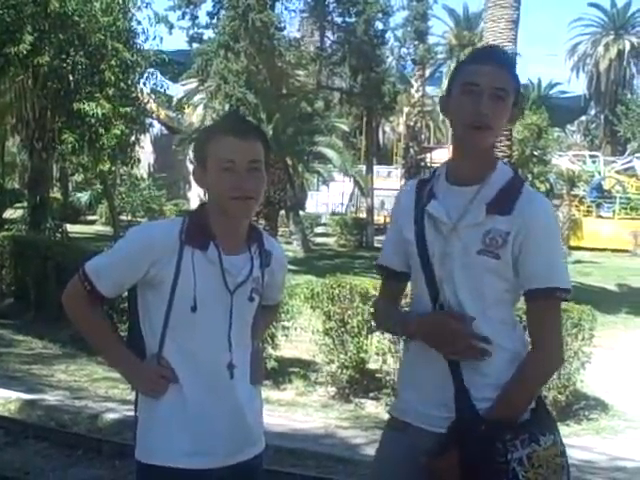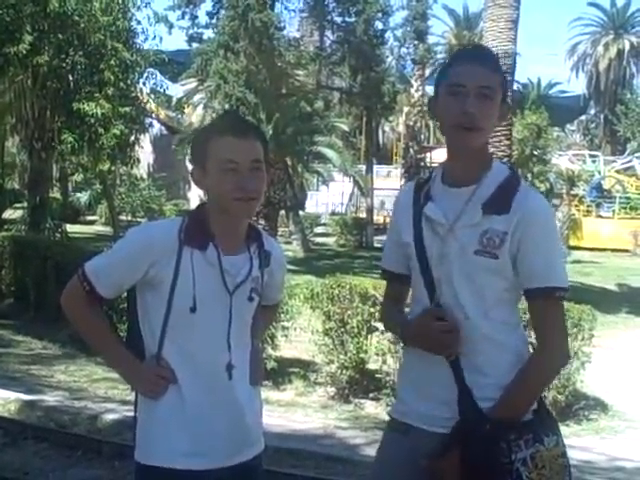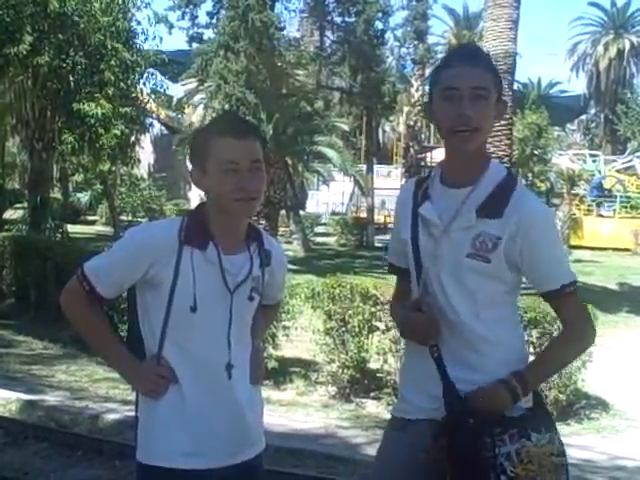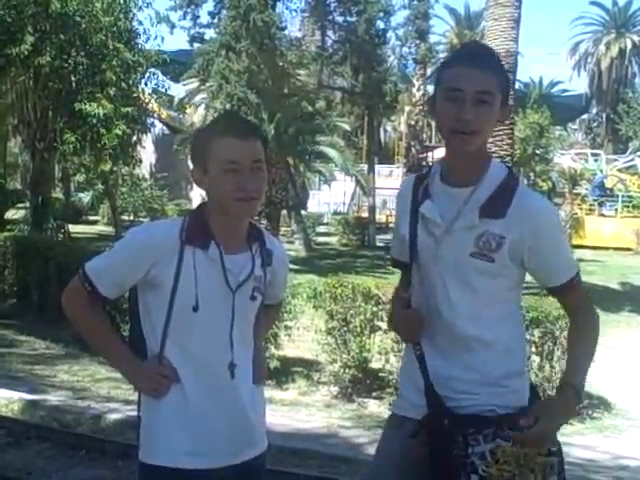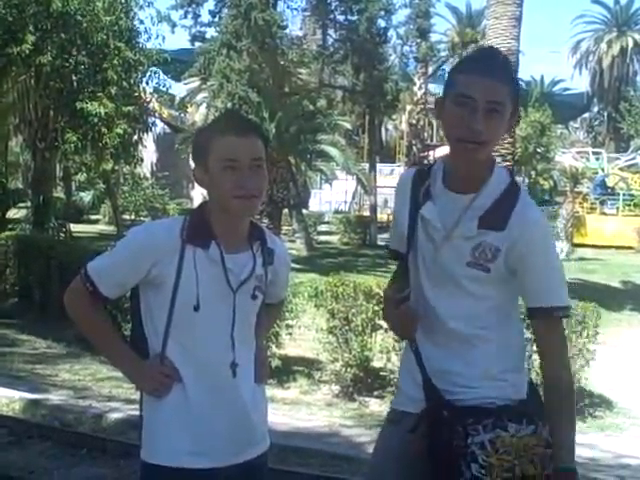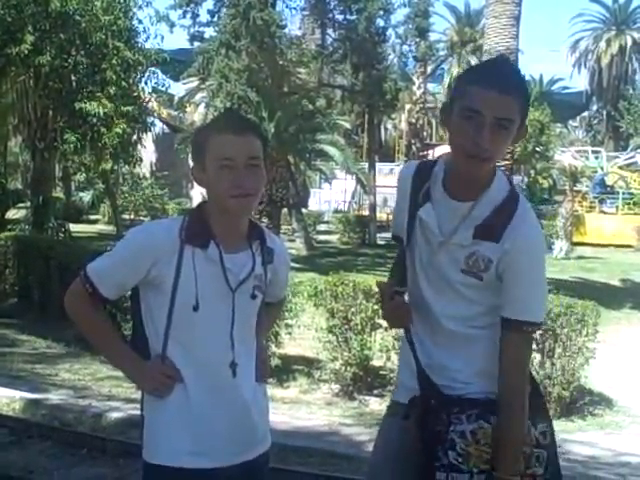
dt=0.2s
person 1, frame 1
left shoulder: (530, 211)
right shoulder: (412, 199)
left elbow: (548, 350)
right elbow: (385, 307)
left wrist: (482, 435)
right wrist: (421, 326)
left hip: (496, 425)
right hip: (413, 416)
person 1, frame 2
left shoulder: (527, 209)
right shoulder: (410, 201)
left elbow: (554, 348)
right wrist: (411, 329)
left hip: (497, 425)
right hip: (414, 418)
person 1, frame 3
left shoulder: (523, 210)
right shoulder: (411, 197)
left elbow: (579, 328)
left wrist: (514, 387)
right wrist: (406, 320)
left hip: (495, 418)
right hip: (415, 413)
person 1, frame 4
left shoulder: (528, 210)
right shoulder: (411, 193)
left elbow: (583, 313)
left wrist: (566, 398)
right wrist: (400, 310)
left hip: (496, 415)
right hip: (415, 408)
person 1, frame 5
left shoulder: (524, 222)
right shoulder: (411, 187)
left elbow: (554, 353)
right wrist: (394, 302)
left hip: (492, 412)
right hip: (414, 403)
person 1, frame 6
left shoulder: (520, 232)
right shoulder: (412, 181)
left elbow: (515, 367)
right wrist: (392, 293)
left hip: (484, 408)
right hip: (413, 396)
person 2, frame 1
left shoulder: (271, 255)
right shoulder: (155, 241)
right elbow: (77, 298)
left wrist: (251, 347)
right wrist: (131, 367)
left hip: (244, 445)
person 2, frame 2
left shoulder: (270, 255)
right shoulder: (154, 242)
right elbow: (76, 299)
left wrist: (251, 348)
right wrist: (130, 368)
left hip: (243, 446)
person 2, frame 3
left shoulder: (270, 254)
right shoulder: (153, 242)
right elbow: (76, 298)
left wrist: (253, 347)
right wrist: (130, 368)
left hip: (245, 446)
person 2, frame 4
left shoulder: (272, 254)
right shoulder: (154, 242)
right elbow: (77, 298)
left wrist: (255, 347)
right wrist: (132, 367)
left hip: (247, 446)
person 2, frame 5
left shoulder: (273, 253)
right shoulder: (155, 241)
right elbow: (79, 298)
left wrist: (256, 345)
right wrist: (133, 367)
left hip: (249, 445)
person 2, frame 6
left shoulder: (273, 252)
right shoulder: (154, 241)
right elbow: (79, 300)
left wrist: (257, 344)
right wrist: (135, 367)
left hip: (250, 444)
